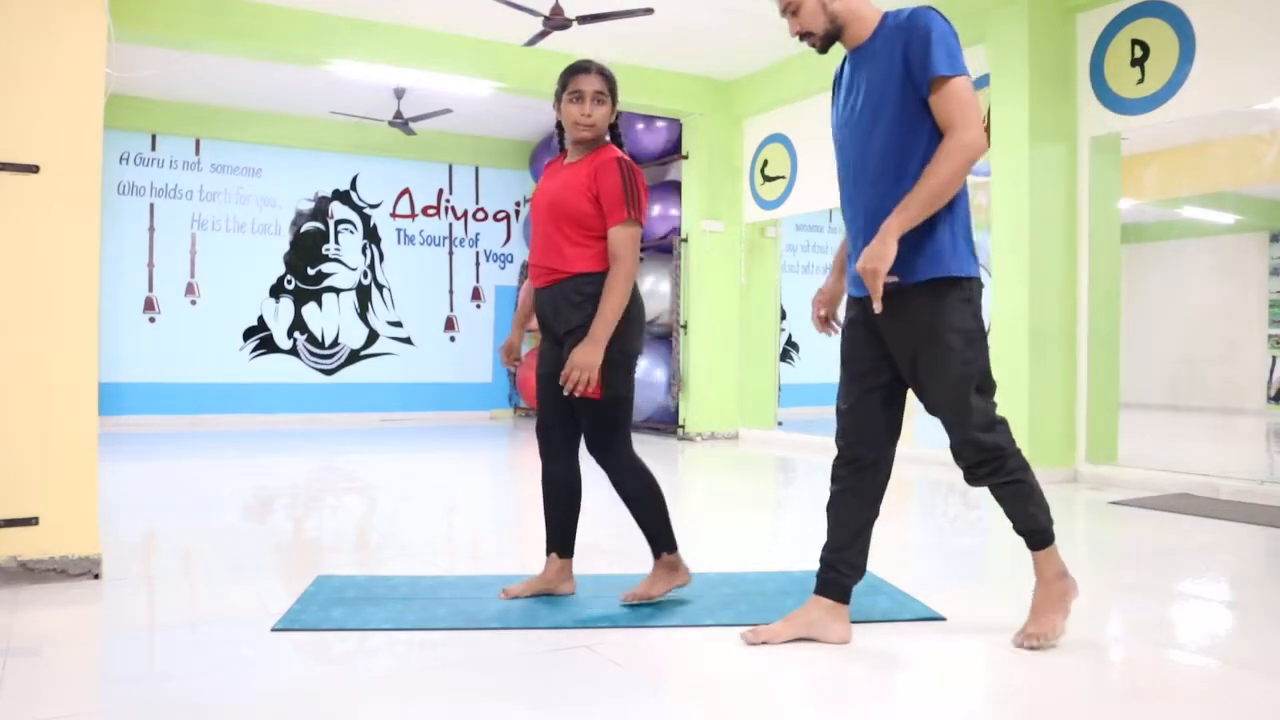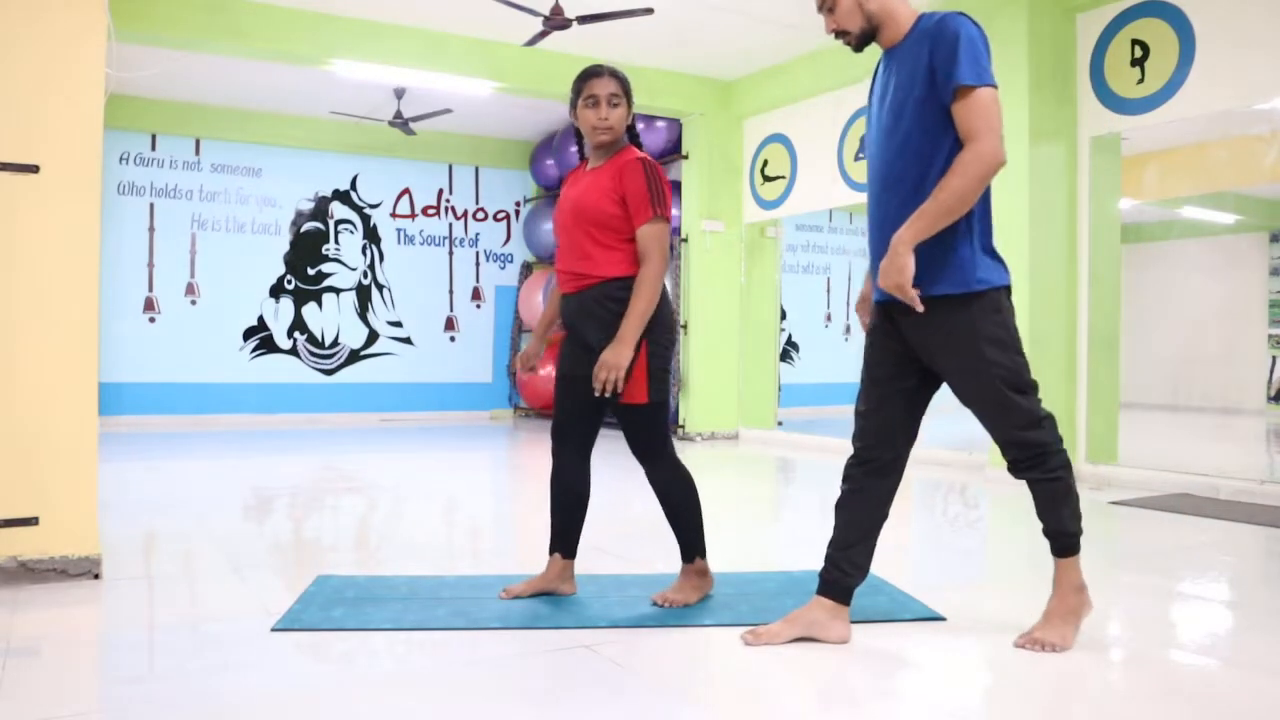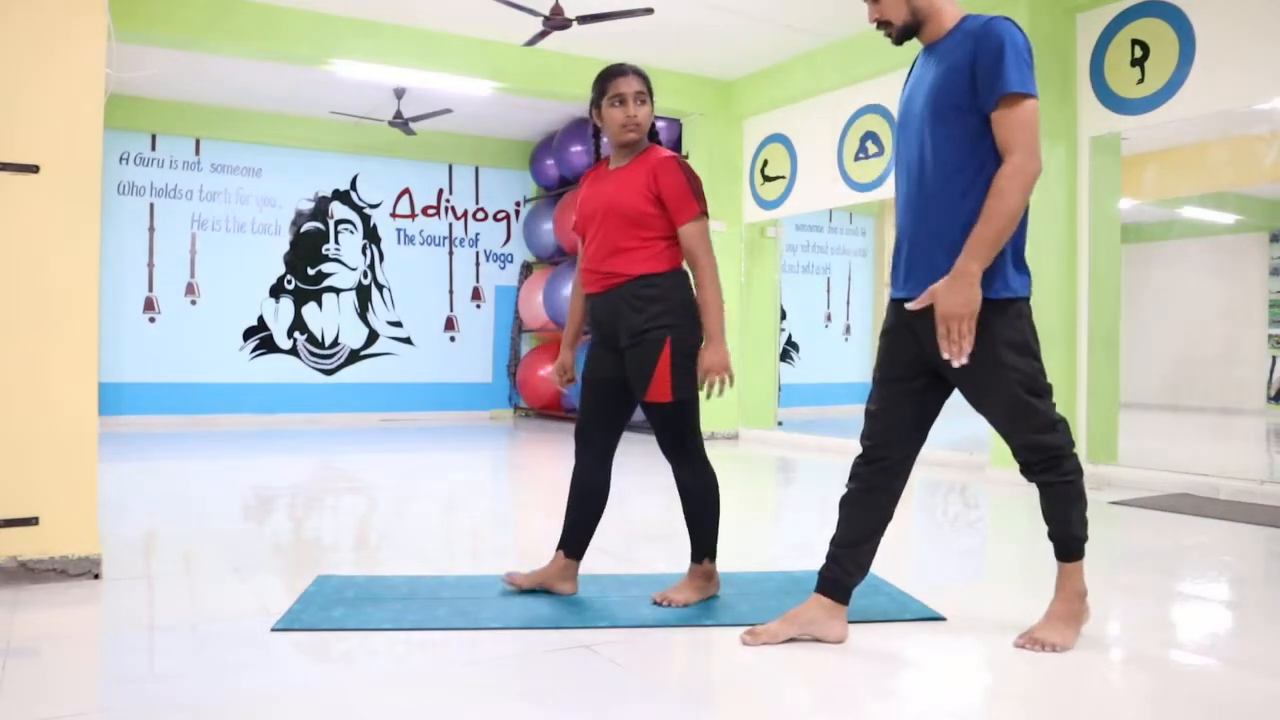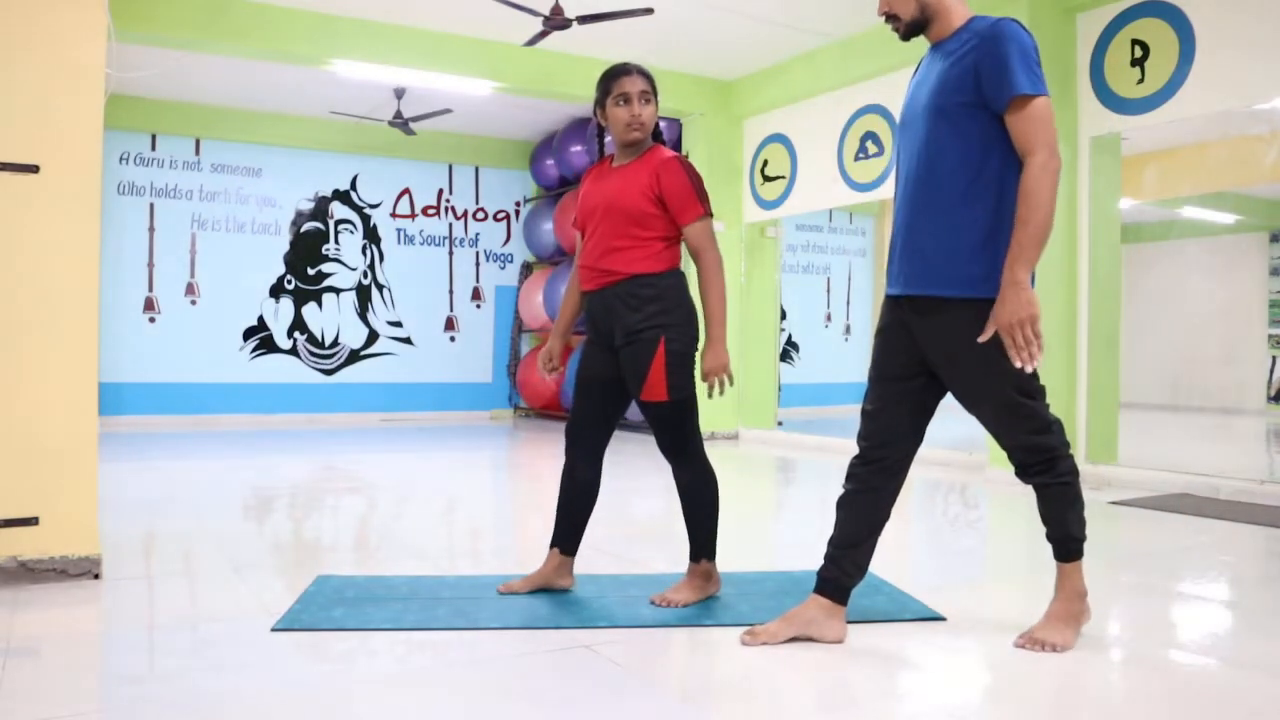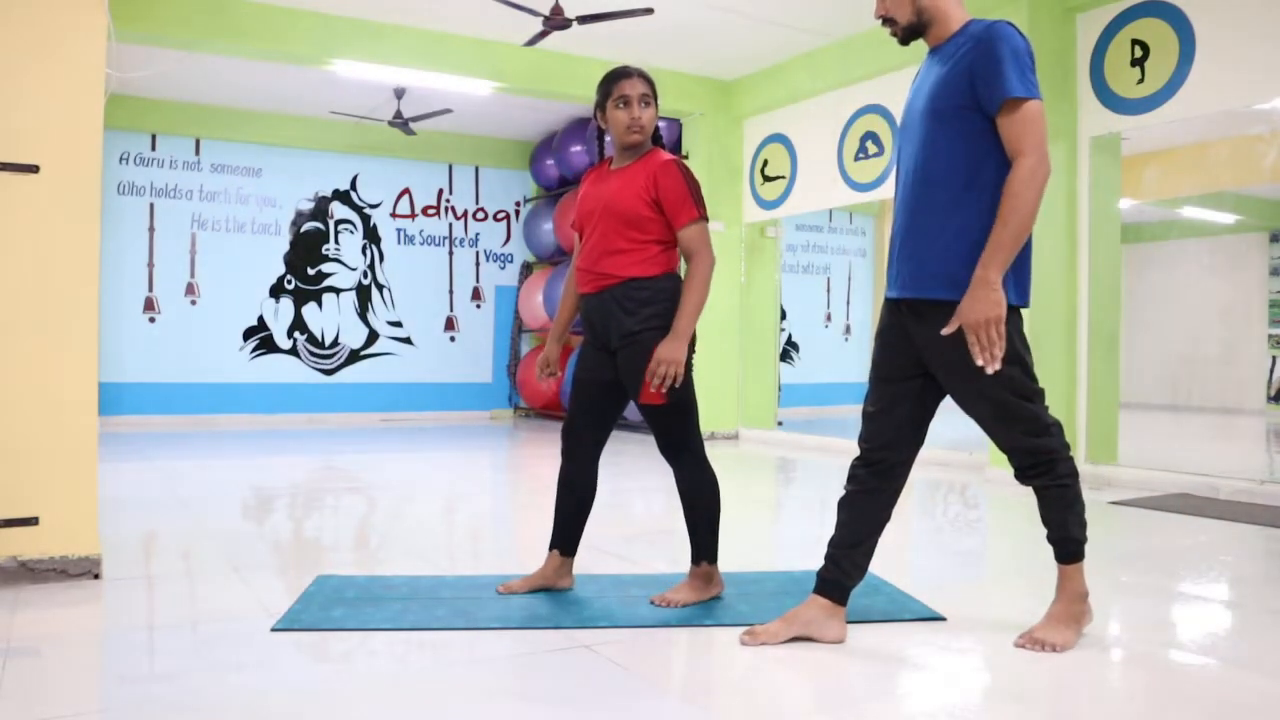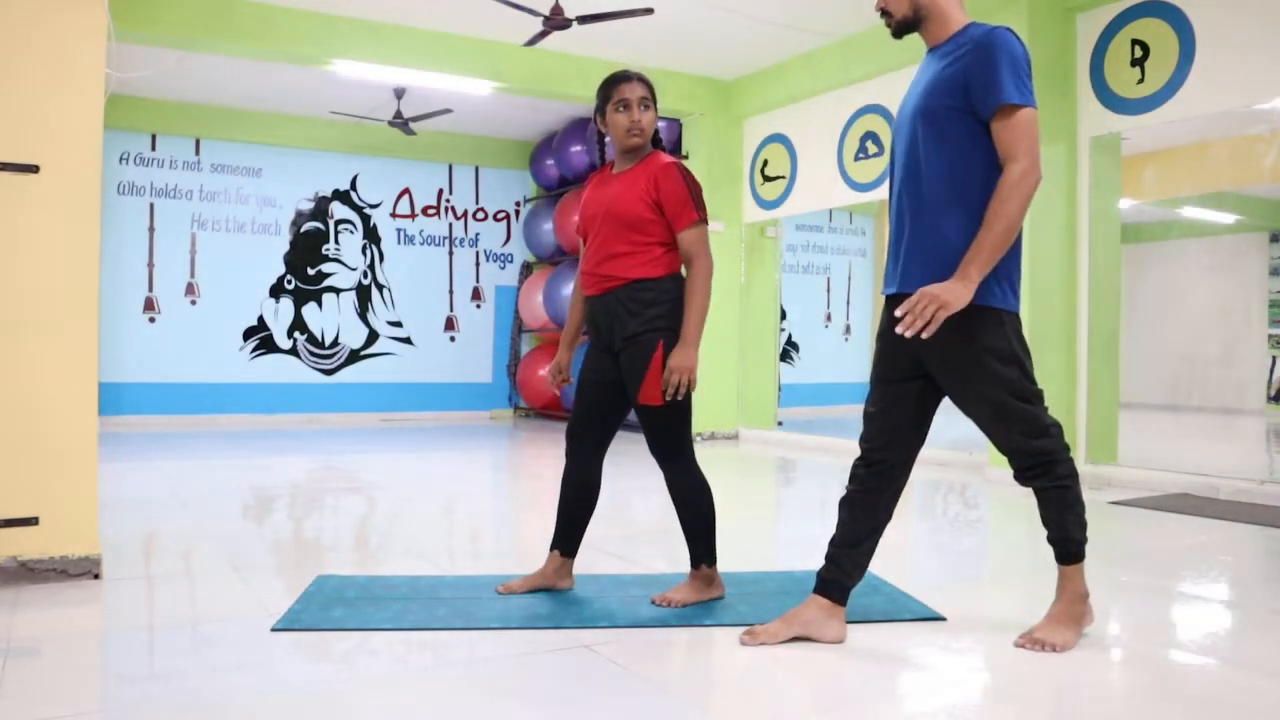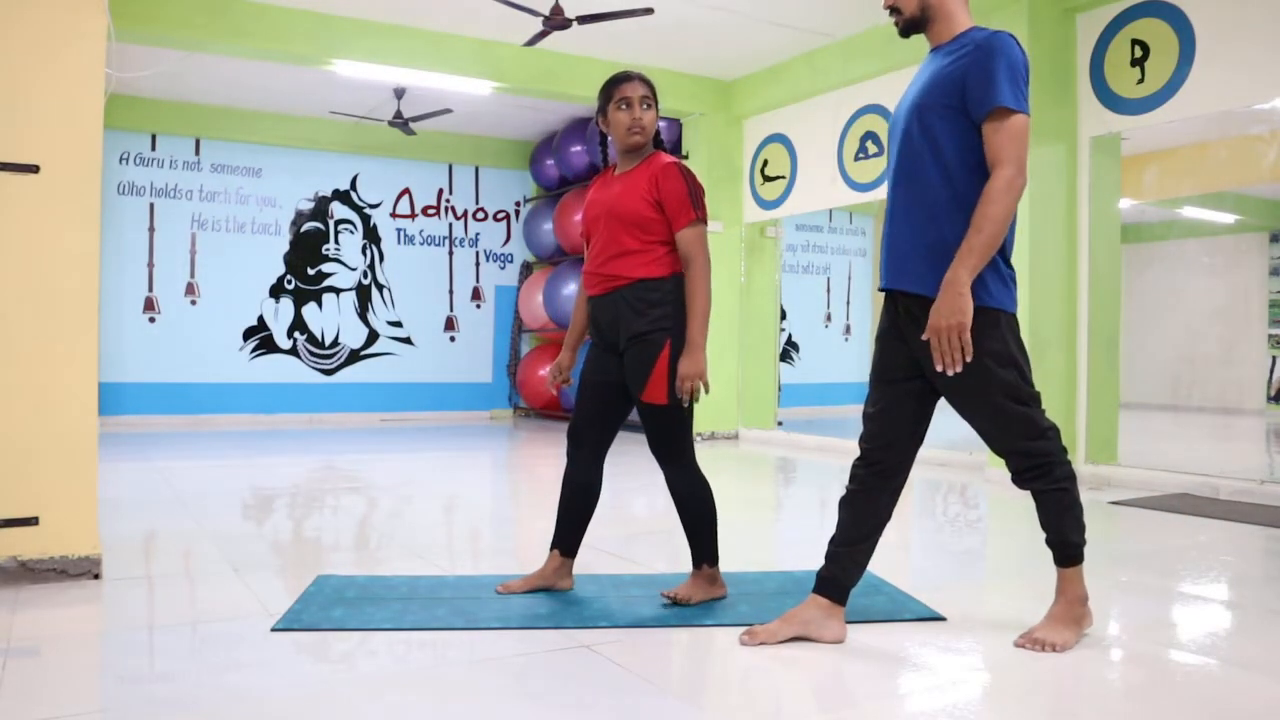
dt=0.3s
person 1, frame 1
right shoulder: (845, 74)
left elbow: (967, 138)
left wrist: (889, 237)
right wrist: (836, 277)
left hip: (932, 280)
right hip: (874, 293)
left knee: (975, 436)
right knee: (858, 448)
left ankle: (1051, 573)
right ankle: (830, 604)
person 1, frame 2
right shoulder: (884, 69)
left elbow: (985, 150)
left wrist: (905, 243)
right wrist: (875, 275)
left hip: (962, 291)
right hip: (901, 299)
left knee: (1026, 438)
right knee: (872, 452)
left ankle: (1070, 588)
right ankle: (830, 604)
person 1, frame 3
right shoulder: (922, 66)
left elbow: (1022, 163)
left wrist: (966, 274)
left hip: (982, 298)
right hip: (917, 300)
left knee: (1040, 443)
right knee: (882, 451)
left ankle: (1071, 593)
right ankle: (829, 603)
person 1, frame 4
right shoulder: (929, 64)
left elbow: (1042, 160)
left wrist: (1016, 281)
left hip: (975, 298)
right hip: (909, 298)
left knee: (1036, 446)
right knee: (877, 452)
left ankle: (1071, 593)
right ankle: (827, 603)
person 1, frame 5
right shoulder: (930, 68)
left elbow: (1031, 163)
left wrist: (987, 281)
left hip: (971, 301)
right hip: (907, 301)
left knee: (1035, 447)
right knee: (878, 455)
left ankle: (1072, 595)
right ankle: (827, 605)
person 1, frame 6
right shoulder: (931, 67)
left elbow: (1022, 171)
left wrist: (964, 279)
left hip: (970, 304)
right hip: (909, 301)
left knee: (1034, 448)
right knee: (879, 456)
left ankle: (1073, 596)
right ankle: (827, 605)
person 1, frame 7
right shoulder: (932, 68)
left elbow: (1008, 175)
left wrist: (958, 284)
left hip: (964, 302)
right hip: (906, 301)
left knee: (1031, 449)
right knee: (879, 456)
left ankle: (1072, 597)
right ankle: (826, 604)
person 2, frame 1
left shoulder: (615, 168)
right shoulder: (551, 171)
left elbow: (623, 263)
left wrist: (596, 343)
right wrist: (520, 326)
left hip: (601, 315)
right hip: (557, 319)
left knee: (609, 446)
right knee: (554, 445)
left ankle: (668, 563)
right ankle: (558, 569)
person 2, frame 2
left shoulder: (638, 169)
right shoulder: (573, 180)
left elbow: (654, 263)
left wrist: (625, 343)
right wrist: (541, 334)
left hip: (630, 320)
right hip: (582, 325)
left knee: (651, 449)
right knee: (567, 446)
left ankle: (697, 570)
right ankle: (560, 568)
person 2, frame 3
left shoulder: (667, 168)
right shoulder: (591, 182)
left elbow: (701, 258)
left wrist: (714, 340)
right wrist: (569, 343)
left hip: (658, 317)
right hip: (608, 325)
left knee: (681, 446)
right knee: (591, 444)
left ankle: (704, 572)
right ankle: (563, 567)
person 2, frame 4
left shoulder: (669, 168)
right shoulder: (593, 179)
left elbow: (707, 255)
left wrist: (715, 341)
right wrist: (558, 334)
left hip: (655, 316)
right hip: (603, 323)
left knee: (680, 445)
right knee: (582, 441)
left ankle: (703, 571)
right ankle: (558, 564)
person 2, frame 5
left shoulder: (667, 171)
right shoulder: (592, 181)
left elbow: (700, 257)
left wrist: (679, 337)
right wrist: (555, 336)
left hip: (649, 318)
right hip: (600, 325)
left knee: (681, 447)
right knee: (577, 442)
left ankle: (705, 573)
right ankle: (558, 564)
person 2, frame 6
left shoulder: (668, 174)
right shoulder: (595, 185)
left elbow: (699, 262)
left wrist: (688, 345)
right wrist: (566, 344)
left hip: (654, 321)
right hip: (607, 328)
left knee: (671, 450)
right knee: (582, 443)
left ankle: (705, 576)
right ankle: (558, 565)
person 2, frame 7
left shoulder: (670, 174)
right shoulder: (599, 187)
left elbow: (696, 263)
left wrist: (695, 348)
right wrist: (570, 346)
left hip: (656, 322)
right hip: (609, 329)
left knee: (672, 450)
right knee: (583, 444)
left ankle: (708, 575)
right ankle: (559, 566)
